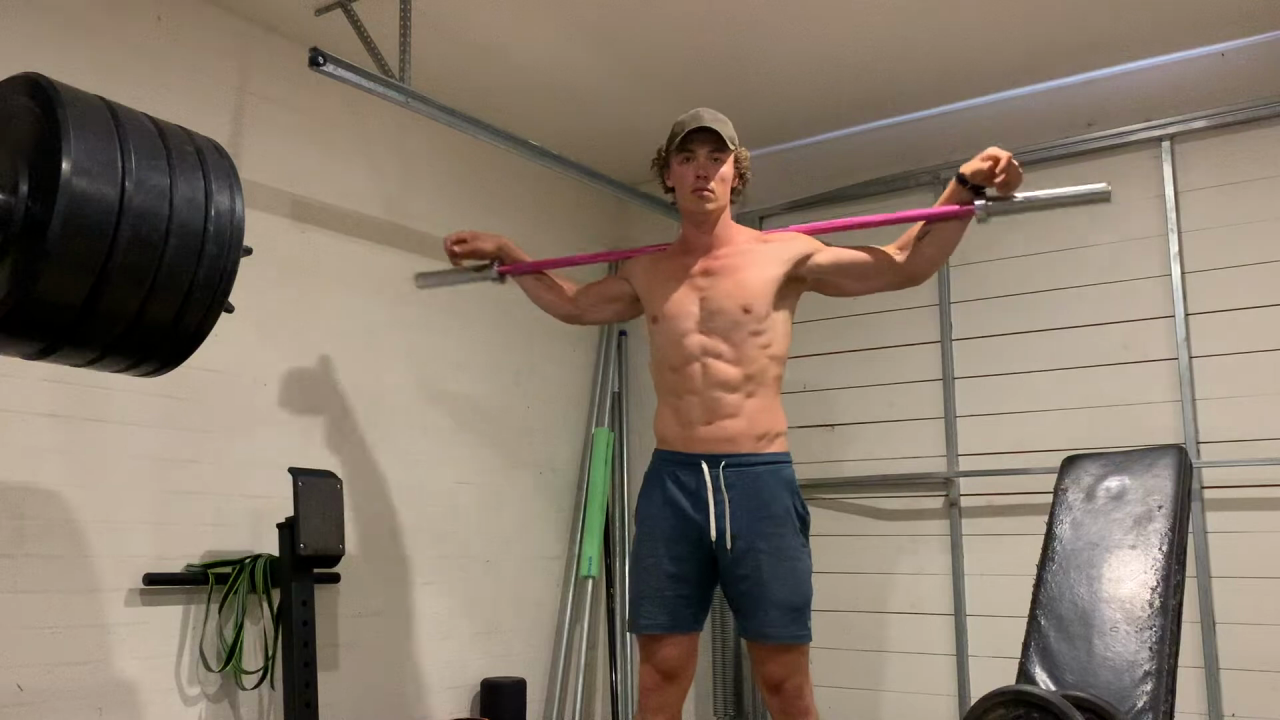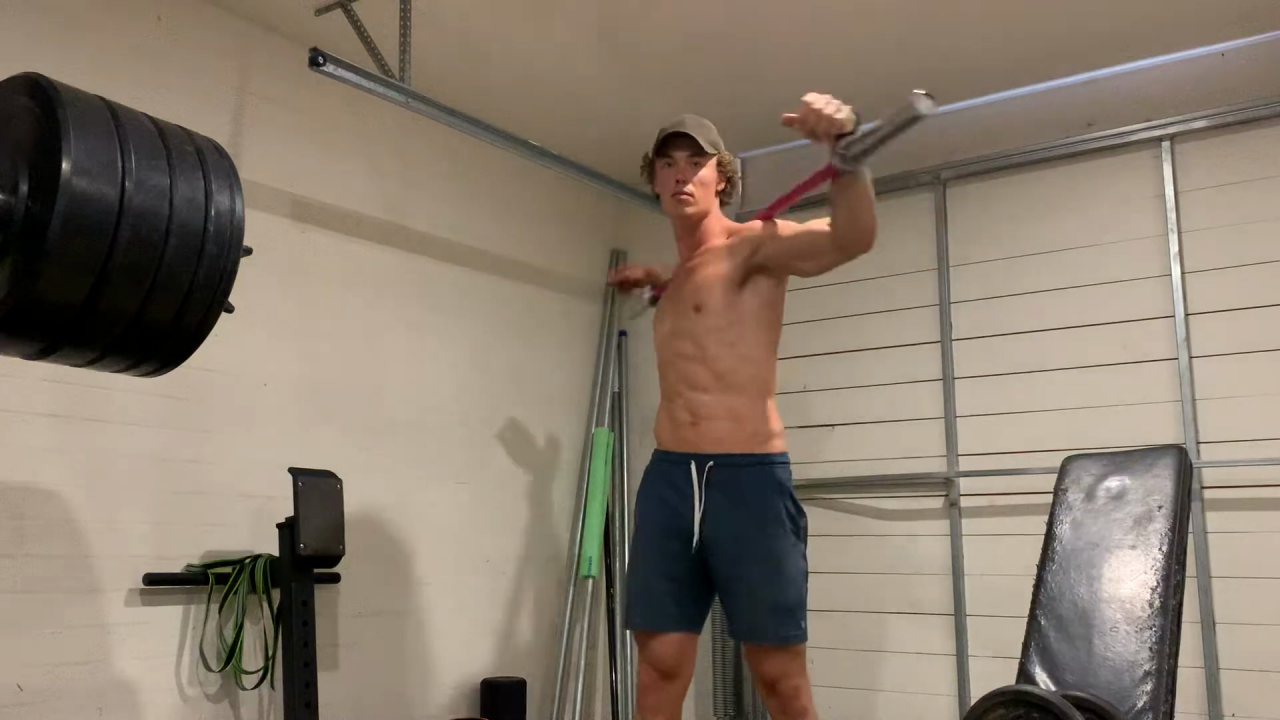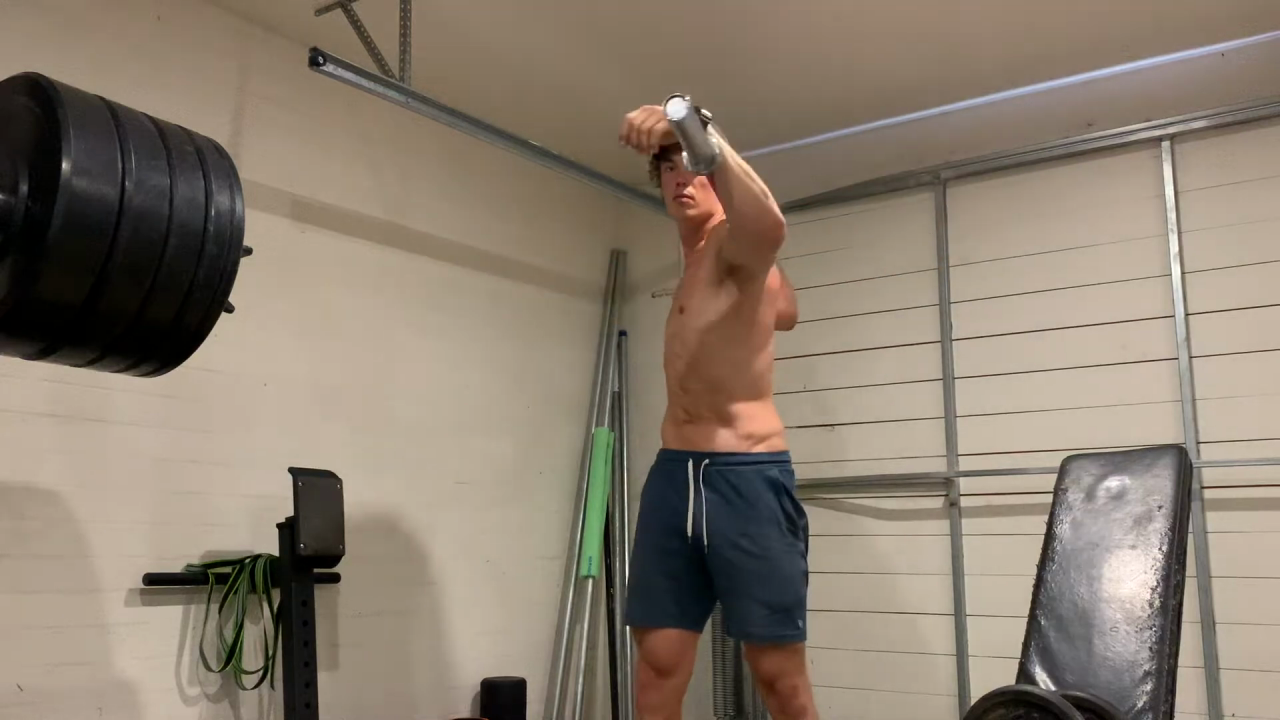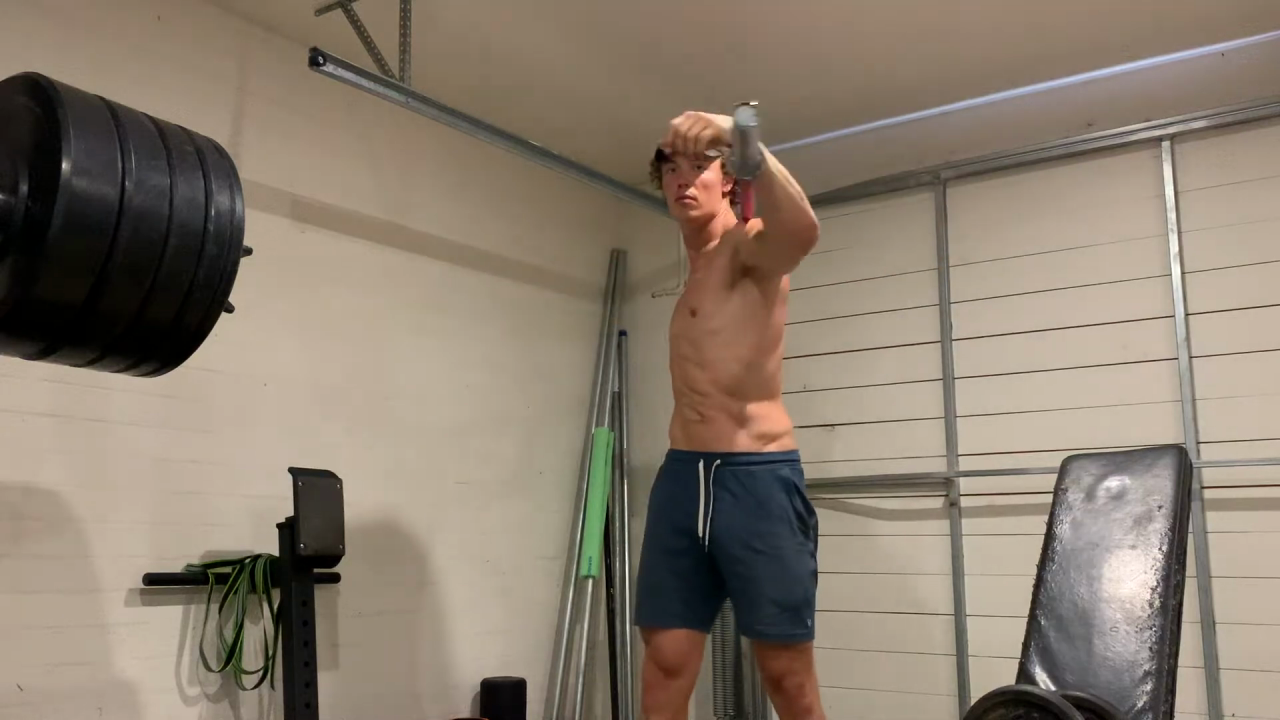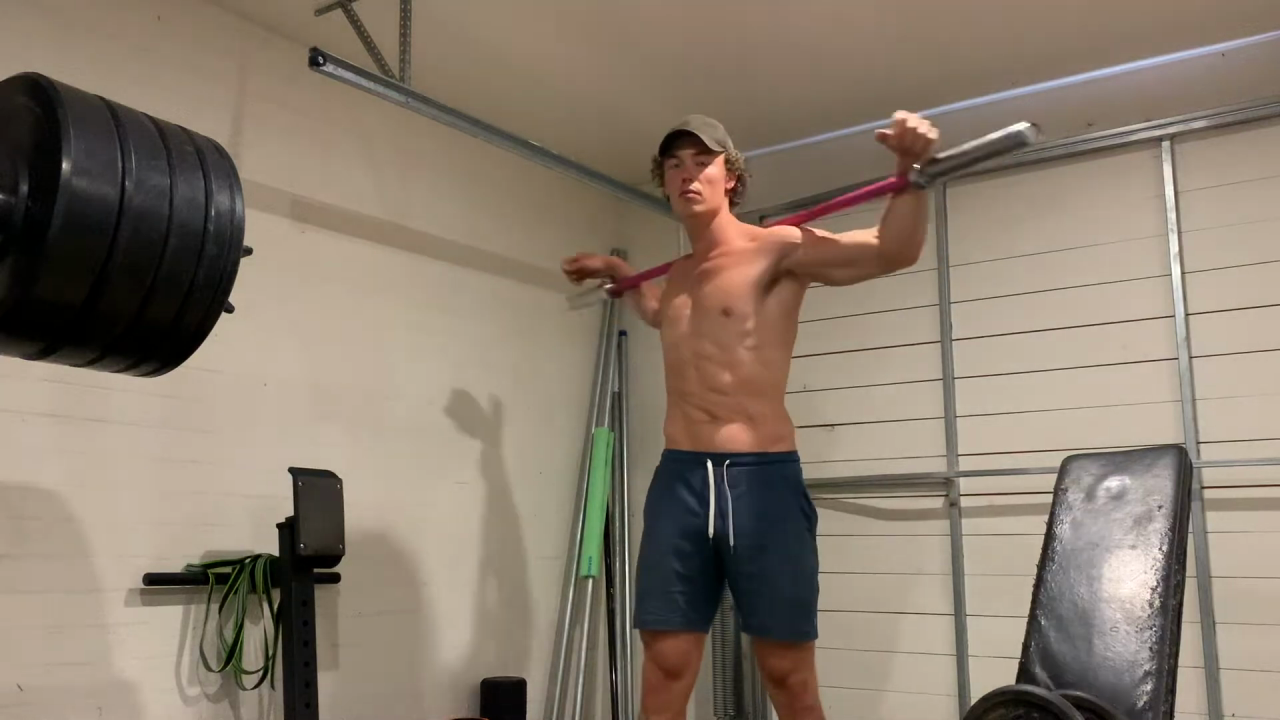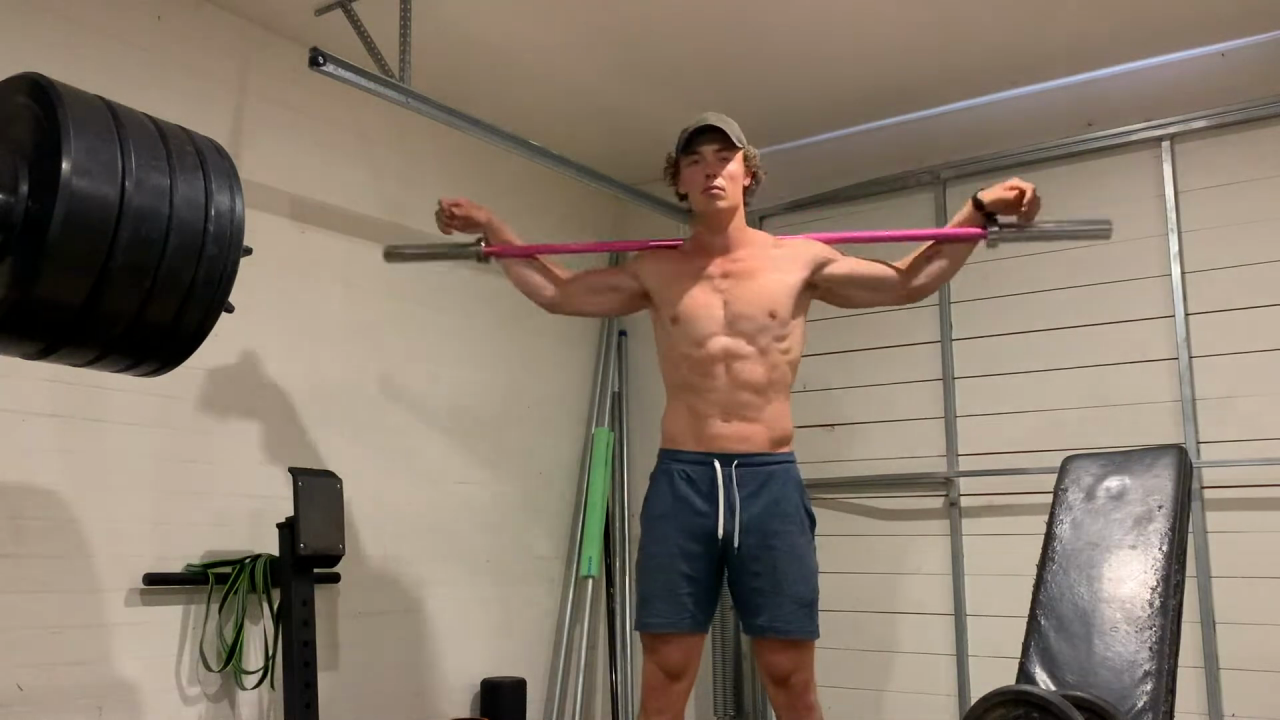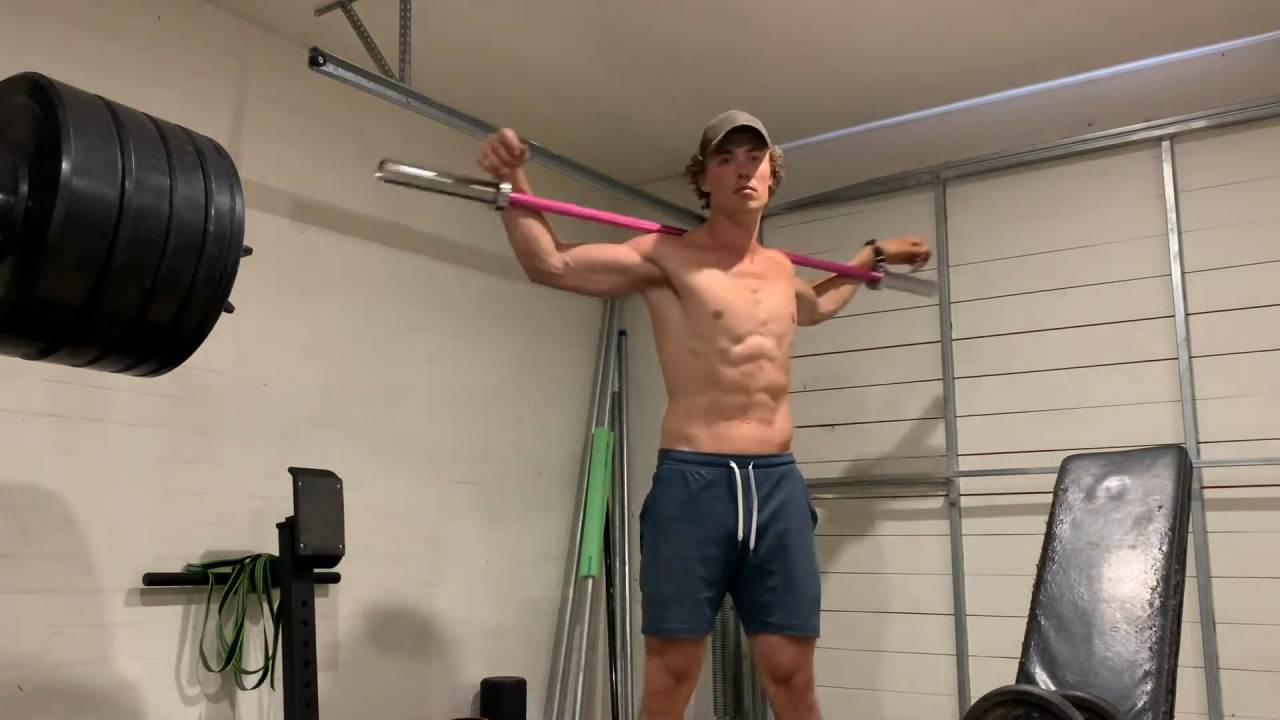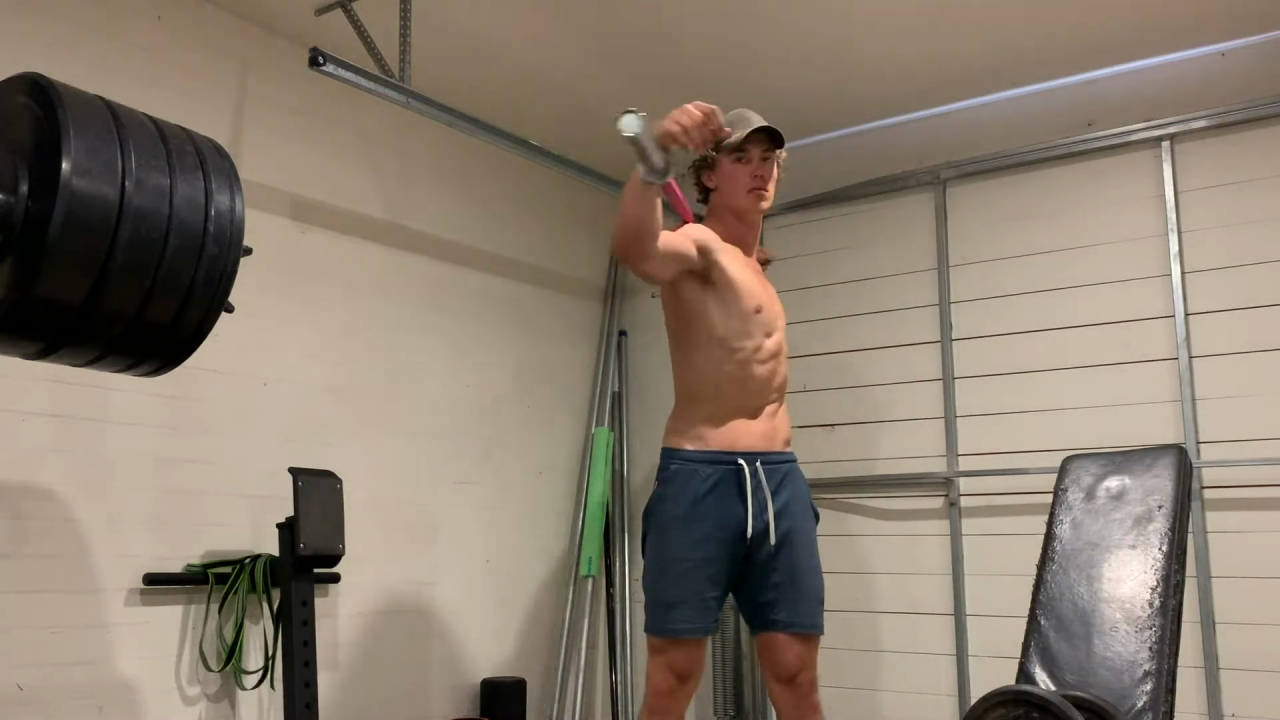
dt=0.3s
person 1, frame 1
left shoulder: (783, 253)
right shoulder: (647, 271)
left elbow: (908, 265)
right elbow: (574, 305)
left wrist: (963, 188)
right wrist: (509, 254)
left hip: (760, 481)
right hip: (672, 482)
right knee: (663, 666)
person 1, frame 2
left shoulder: (755, 245)
right shoulder: (679, 274)
left elbow: (852, 236)
left wrist: (844, 149)
right wrist: (657, 282)
left hip: (749, 480)
right hip: (669, 479)
right knee: (660, 667)
person 1, frame 3
left shoulder: (735, 242)
right shoulder: (705, 266)
left elbow: (768, 225)
right elbow: (784, 308)
left wrist: (705, 138)
left hip: (749, 478)
right hip: (673, 477)
right knee: (658, 666)
person 1, frame 4
left shoulder: (747, 244)
right shoulder: (707, 268)
left elbow: (800, 230)
left wrist: (737, 138)
left hip: (759, 479)
right hip: (682, 479)
right knee: (666, 667)
person 1, frame 5
left shoulder: (777, 249)
right shoulder: (676, 277)
left elbow: (895, 249)
left wrist: (909, 167)
right wrist: (617, 274)
left hip: (765, 481)
right hip: (679, 481)
right knee: (666, 667)
person 1, frame 6
left shoulder: (800, 258)
right shoulder: (656, 268)
left elbow: (908, 283)
right elbow: (556, 293)
left wrist: (978, 211)
right wrist: (491, 228)
left hip: (771, 482)
right hip: (683, 482)
right knee: (667, 670)
person 1, frame 7
left shoulder: (780, 269)
right shoulder: (667, 256)
right elbow: (551, 265)
left wrist: (873, 257)
right wrist: (510, 179)
left hip: (778, 484)
right hip: (691, 482)
person 1, frame 8
left shoulder: (750, 265)
right shoulder: (696, 243)
right elbow: (632, 247)
right wrist: (658, 154)
left hip: (780, 479)
right hip: (698, 481)
